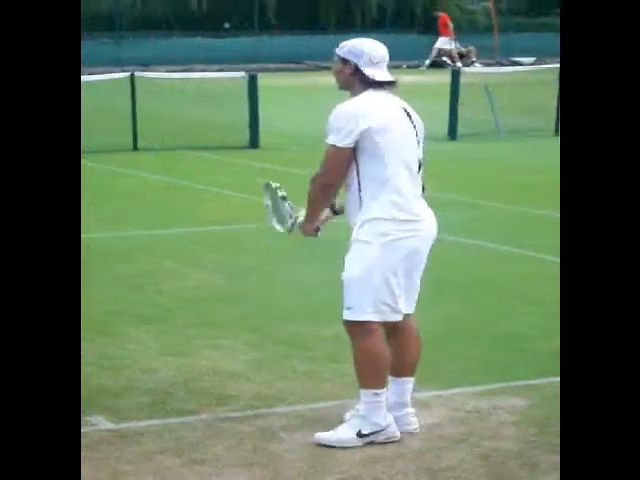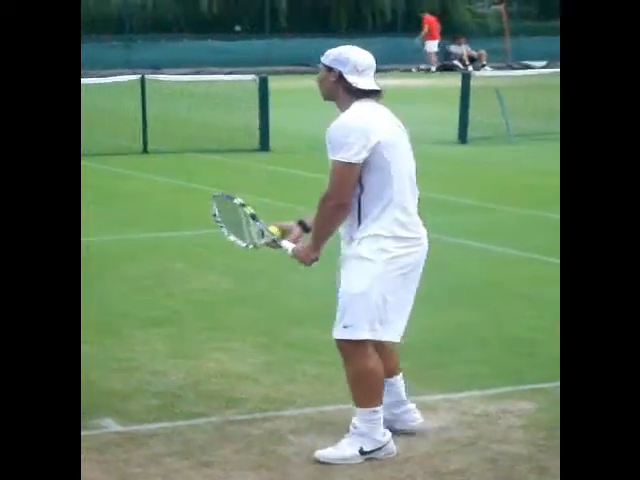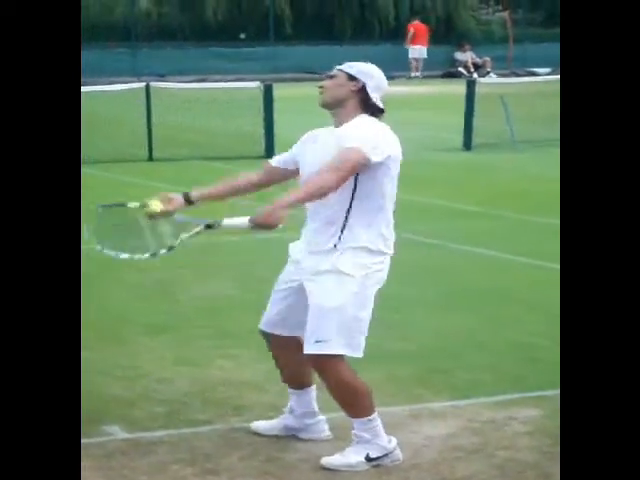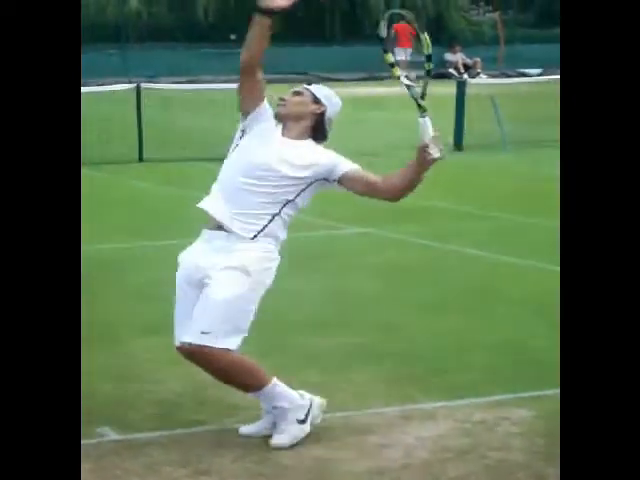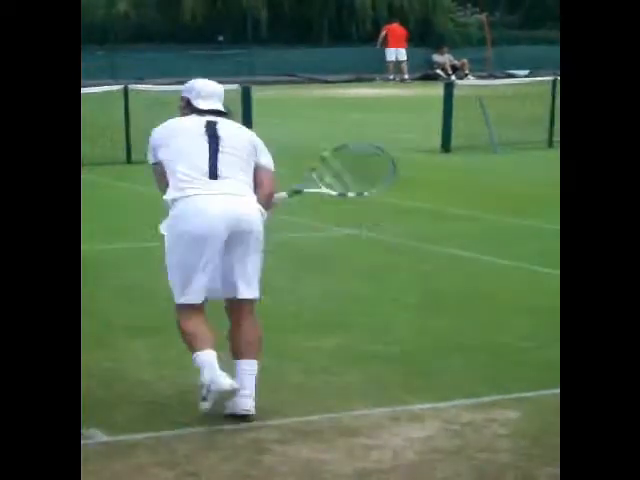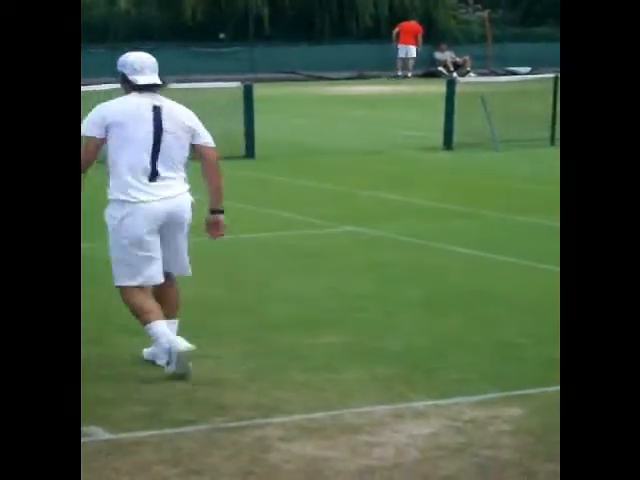
dt=0.7s
person 1, frame 1
left shoulder: (351, 111)
right shoulder: (403, 111)
left elbow: (328, 179)
left wrist: (311, 217)
right wrist: (337, 207)
left hip: (384, 231)
right hip: (413, 224)
left knee: (364, 322)
right knee: (399, 318)
left ankle: (375, 419)
right ankle: (399, 409)
person 1, frame 2
left shoulder: (350, 125)
right shoulder: (374, 116)
left elbow: (338, 200)
left wrist: (314, 245)
right wrist: (304, 226)
left hip: (382, 246)
right hip: (382, 241)
left knee: (354, 338)
right knee: (368, 333)
left ankle: (372, 435)
right ankle: (397, 410)
person 1, frame 3
left shoulder: (373, 134)
right shoulder: (316, 139)
left elbow: (336, 174)
right elbow: (256, 177)
left wrist: (285, 205)
right wrist: (188, 199)
left hip: (351, 262)
right hip: (313, 255)
left knee: (327, 356)
right knee: (280, 335)
left ankle: (376, 444)
right ankle: (304, 417)
person 1, frame 4
left shoulder: (322, 160)
right shoulder: (259, 125)
left elbow: (390, 189)
right elbow: (249, 69)
left wrist: (422, 160)
left hip: (243, 259)
right hip: (204, 248)
left knee: (206, 348)
right knee: (192, 346)
left ankle: (292, 406)
right ankle: (280, 408)
person 1, frame 5
left shoulder: (163, 132)
right shoulder: (248, 135)
left elbow: (167, 185)
right elbow: (267, 191)
left hip: (194, 212)
right hip: (245, 210)
left knee: (190, 307)
right knee: (242, 306)
left ankle: (213, 376)
right ankle: (245, 393)
person 1, frame 6
left shoulder: (106, 111)
right shoulder: (184, 114)
left elbow: (84, 159)
right elbow: (211, 163)
right wrist: (216, 210)
left hip: (132, 208)
right hip: (177, 203)
left knee: (133, 287)
right knee: (165, 276)
left ankle: (171, 344)
right ankle: (166, 346)
